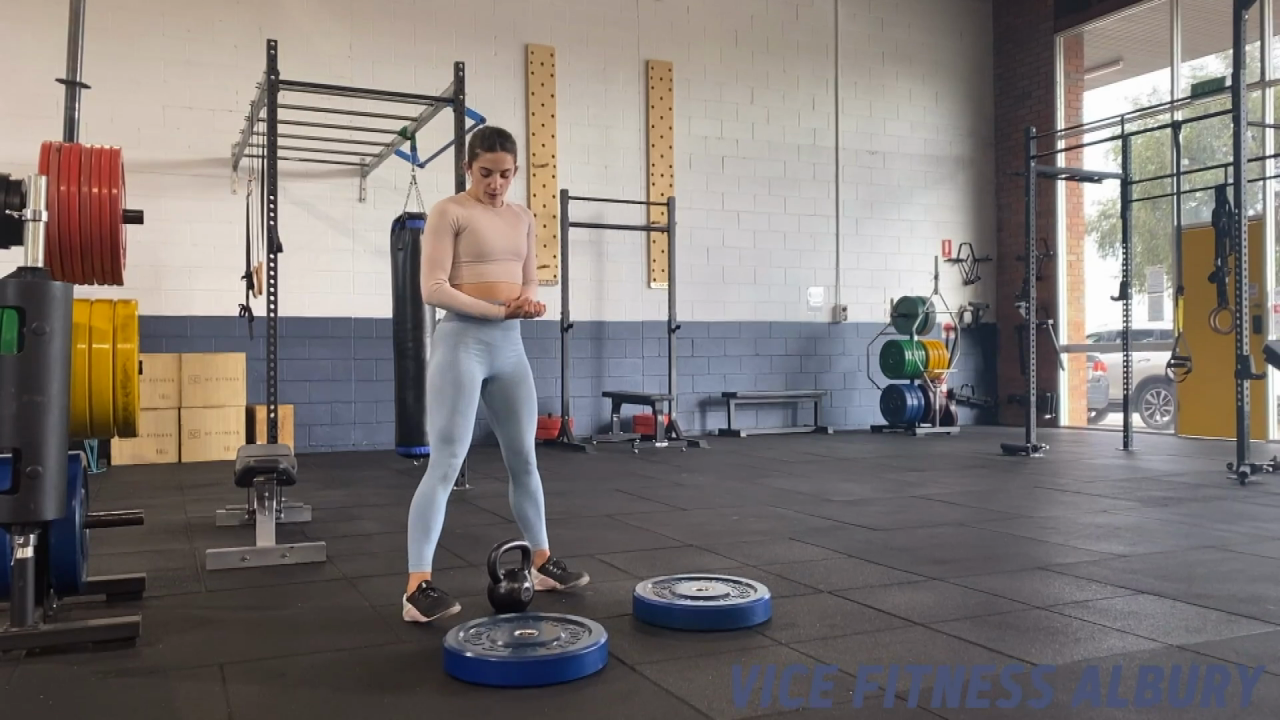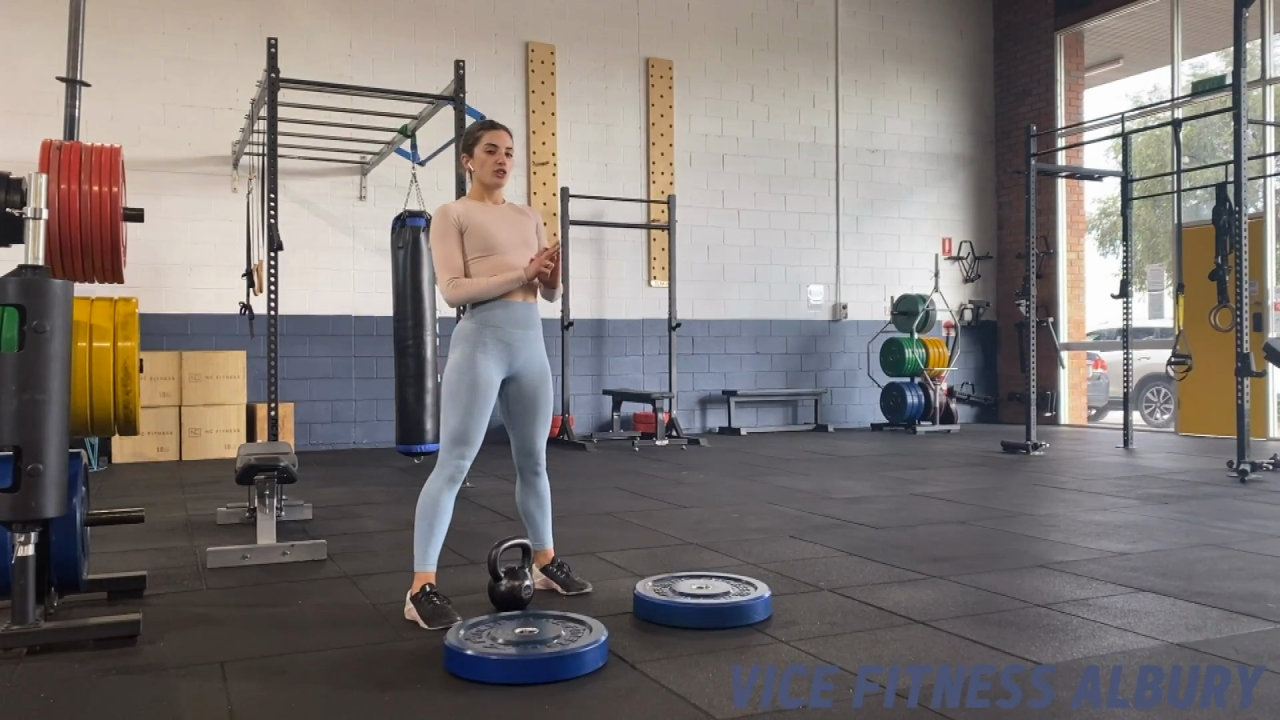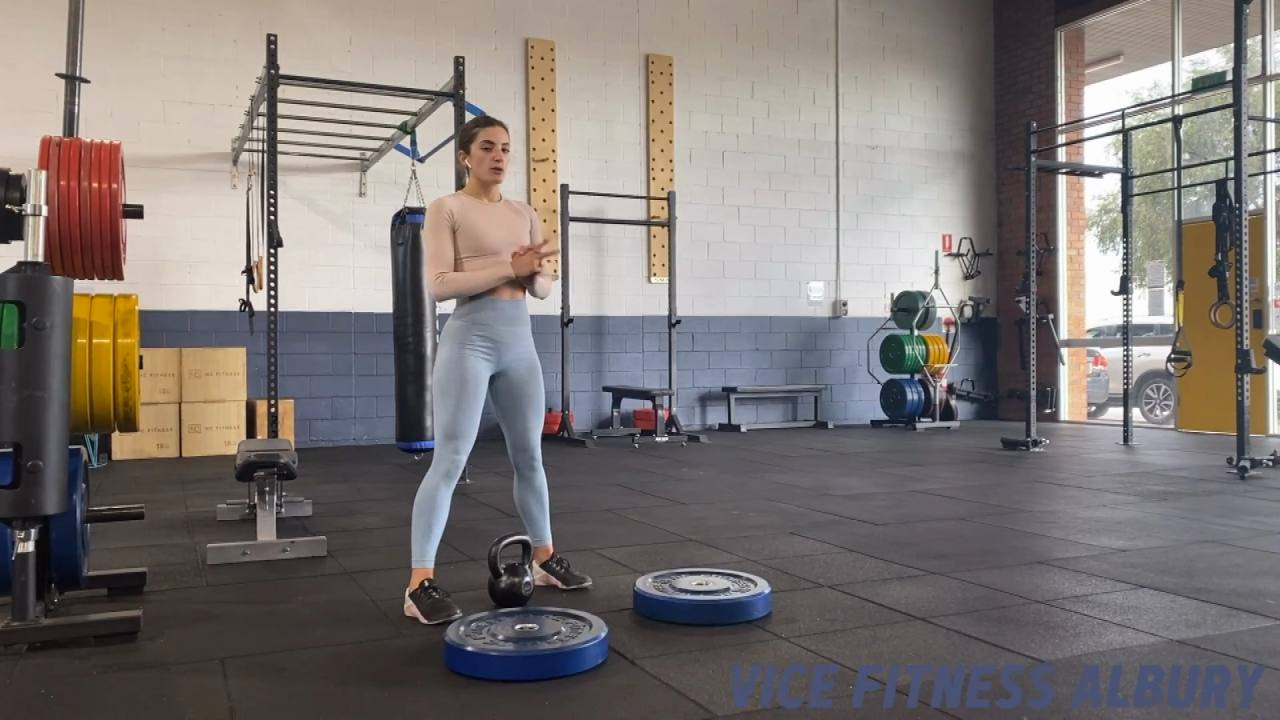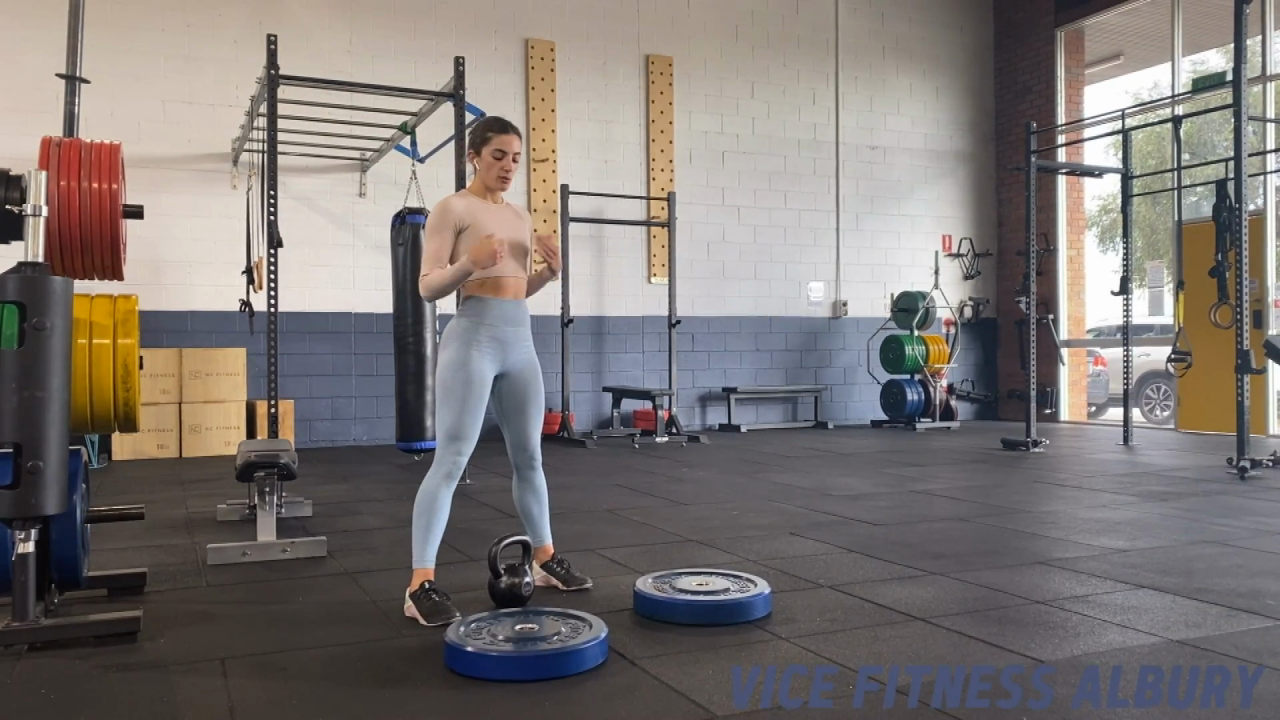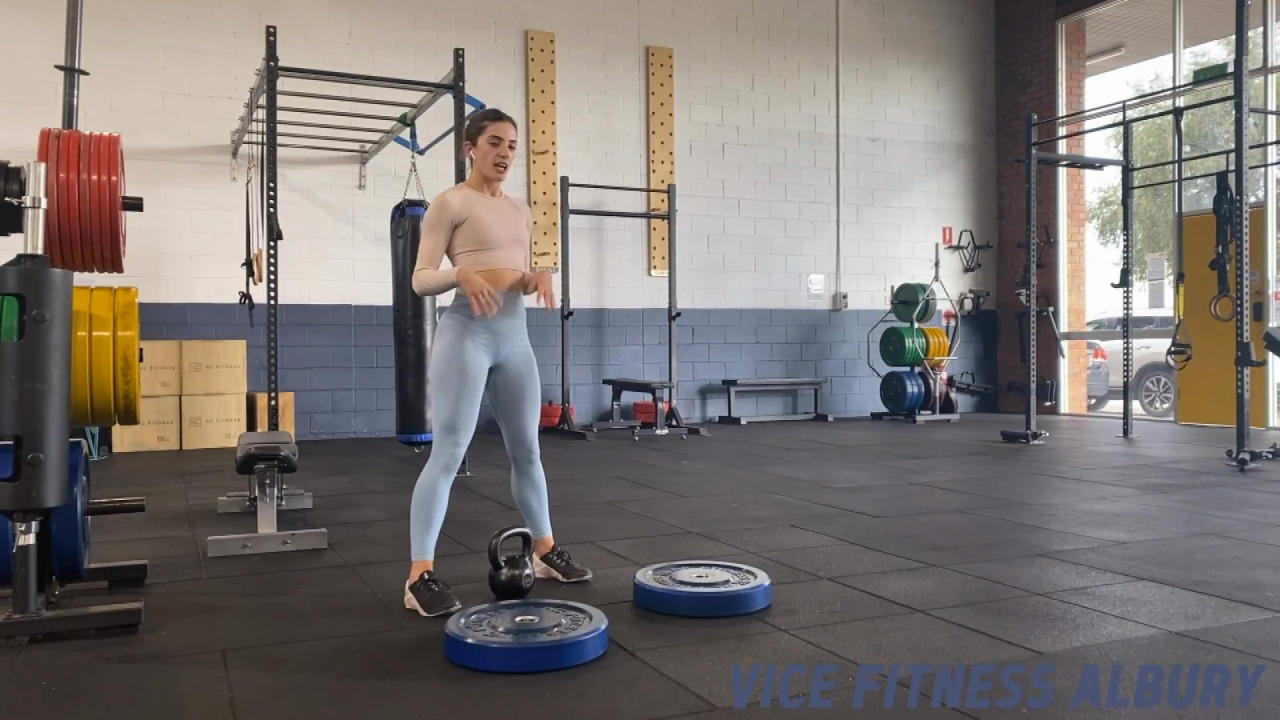
dt=1s
person 1, frame 1
left shoulder: (522, 217)
right shoulder: (447, 212)
right elbow: (433, 289)
left wrist: (526, 301)
right wrist: (498, 310)
left hip: (510, 346)
right hip: (461, 341)
left knee: (523, 459)
right knee: (446, 463)
left ankle: (542, 562)
right ankle: (418, 587)
person 1, frame 2
left shoulder: (528, 217)
right shoulder: (452, 214)
left elbow: (552, 293)
right elbow: (453, 291)
left wrist: (550, 273)
right wrist: (523, 271)
left hip: (530, 341)
right hip: (481, 340)
left knee: (533, 461)
right knee: (454, 464)
left ankle: (545, 561)
right ankle: (422, 587)
person 1, frame 3
left shoulder: (524, 214)
right shoulder: (446, 209)
left elbow: (543, 285)
right elbow: (440, 284)
left wrist: (532, 273)
right wrist: (508, 267)
left hip: (518, 339)
right hip: (469, 339)
left knee: (529, 456)
right knee: (449, 460)
left ankle: (545, 558)
right ankle: (420, 583)
person 1, frame 4
left shoulder: (520, 215)
right shoulder: (453, 208)
right elbow: (428, 285)
left wrist: (549, 268)
right wrist: (469, 262)
left hip: (520, 339)
right hip: (473, 336)
left knee: (529, 456)
right knee: (451, 460)
left ankle: (545, 558)
right ankle: (421, 584)
person 1, frame 5
left shoulder: (520, 210)
right shoulder: (450, 202)
right elbow: (420, 280)
left wrist: (537, 279)
right wrist: (459, 273)
left hip: (514, 333)
right hip: (466, 330)
left knee: (526, 449)
right knee: (448, 453)
left ankle: (545, 550)
right ankle: (420, 575)
